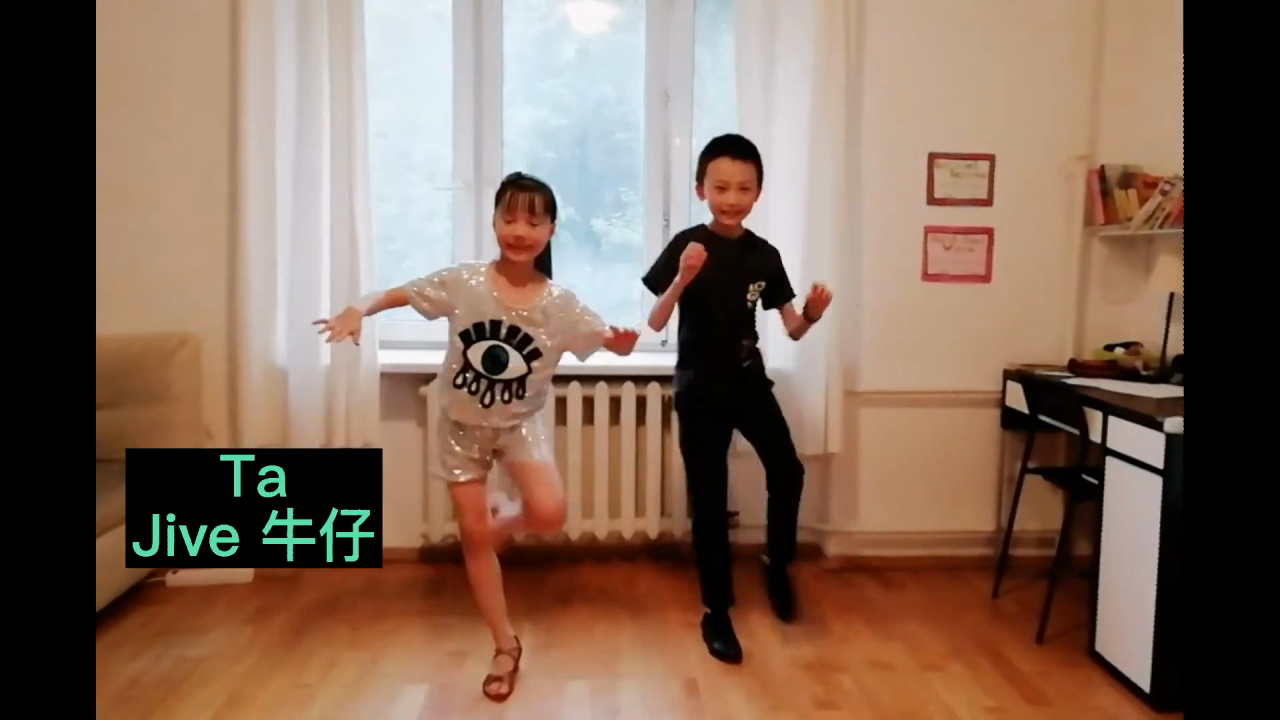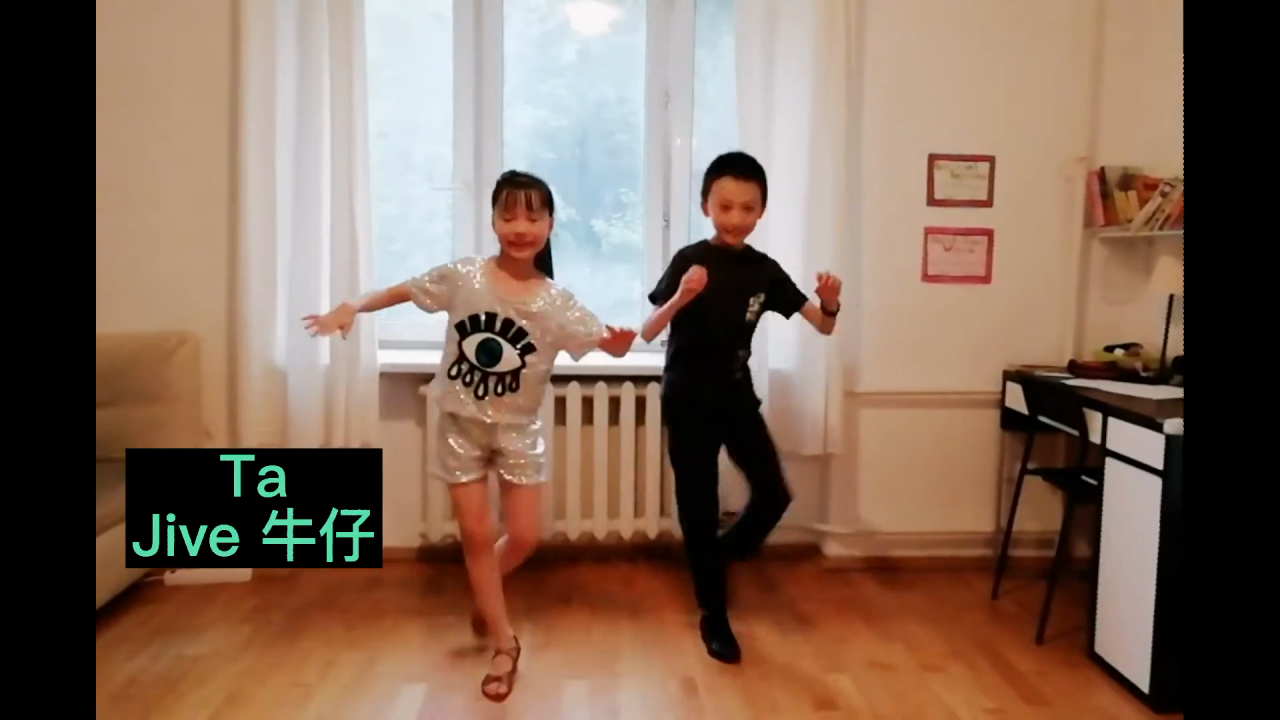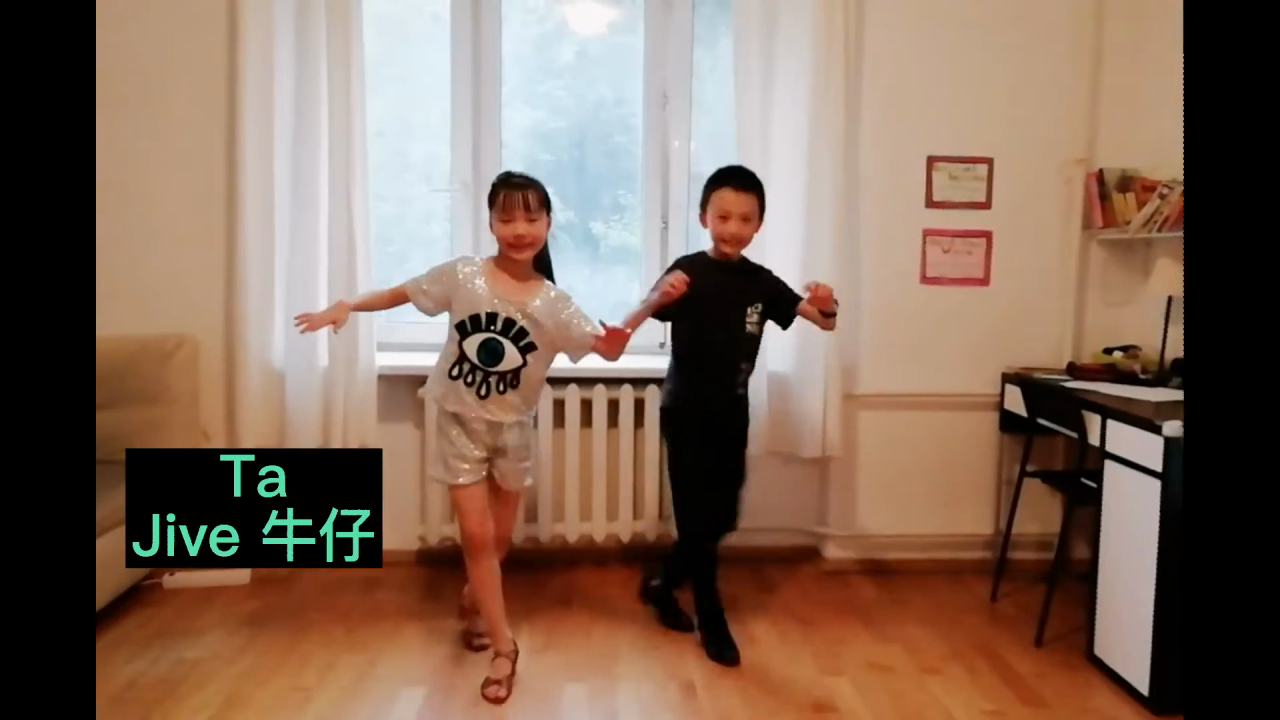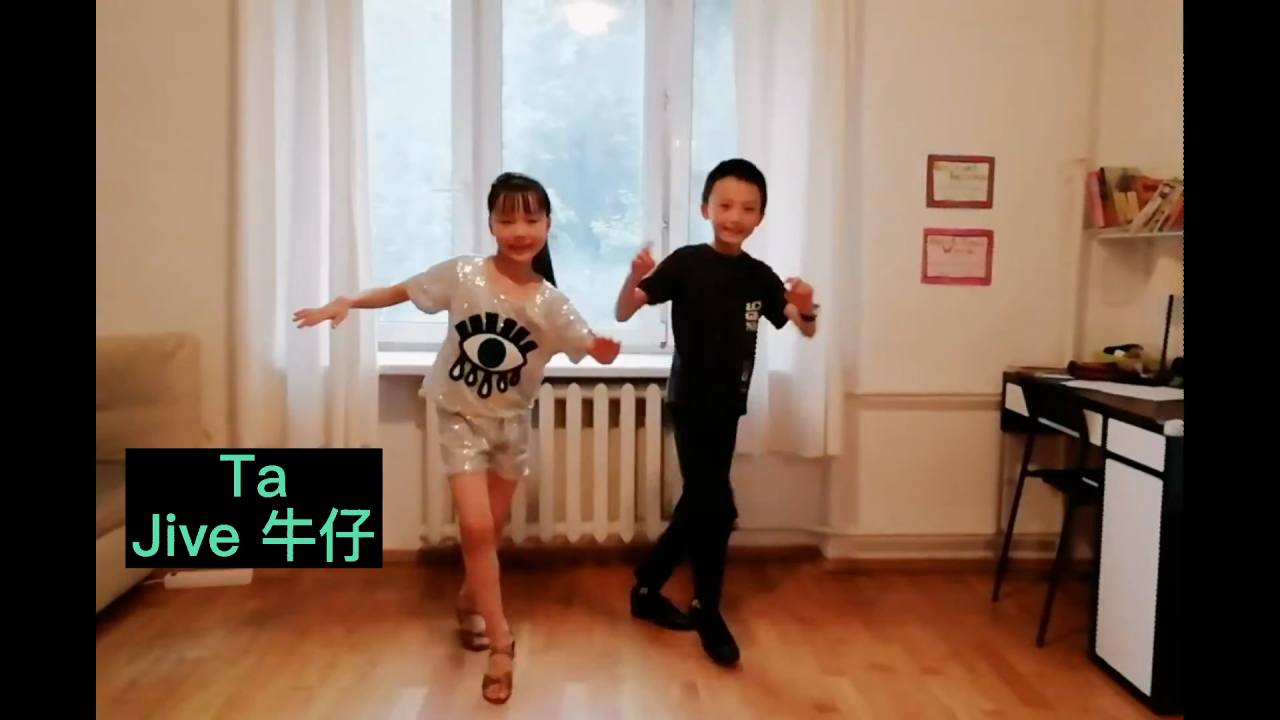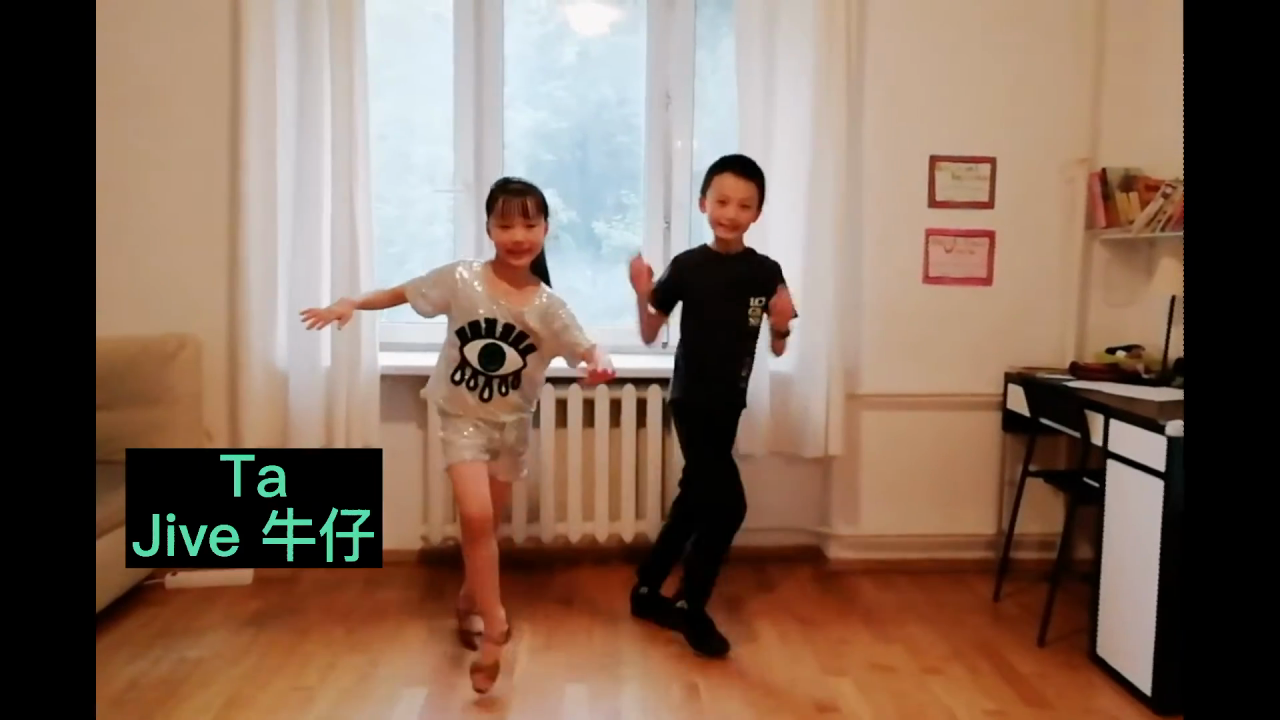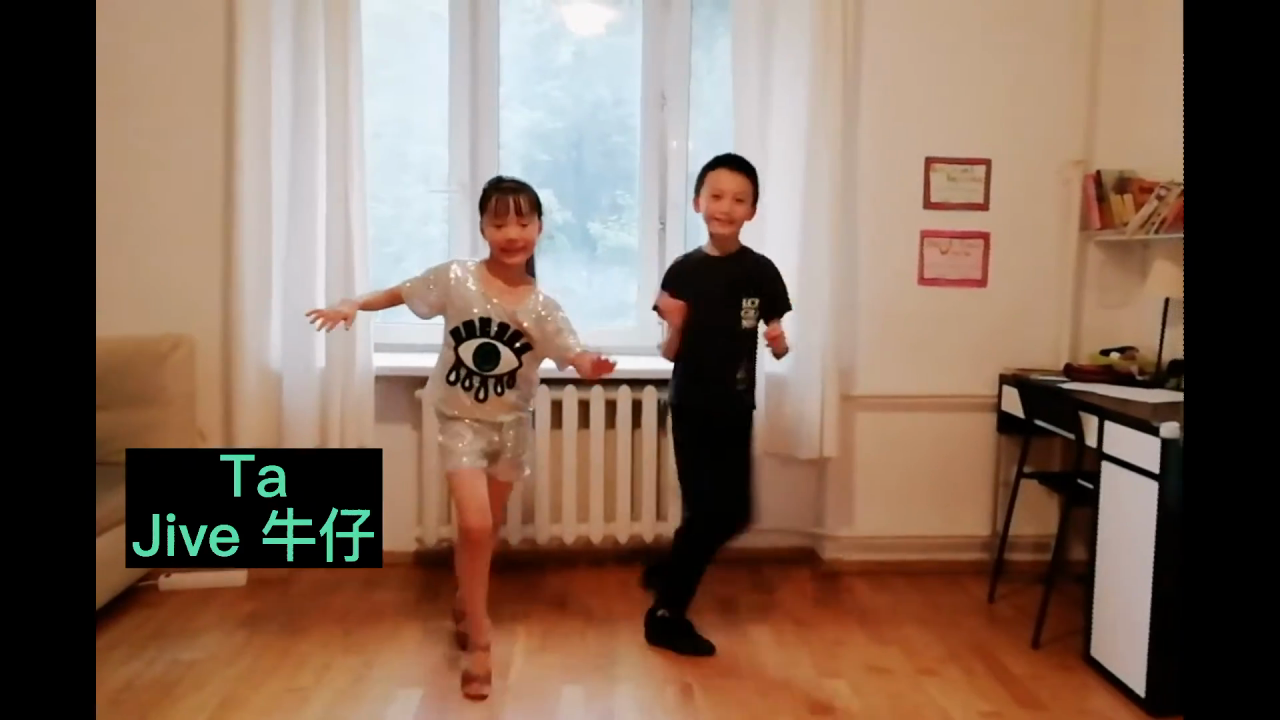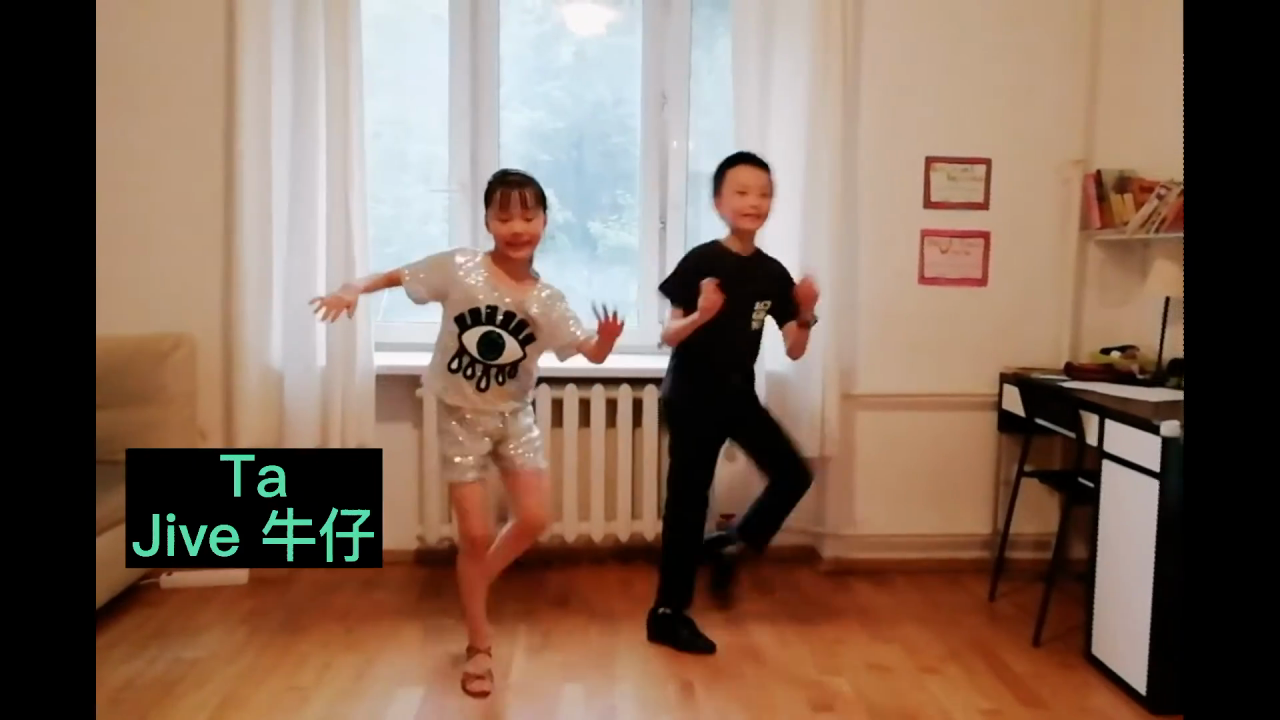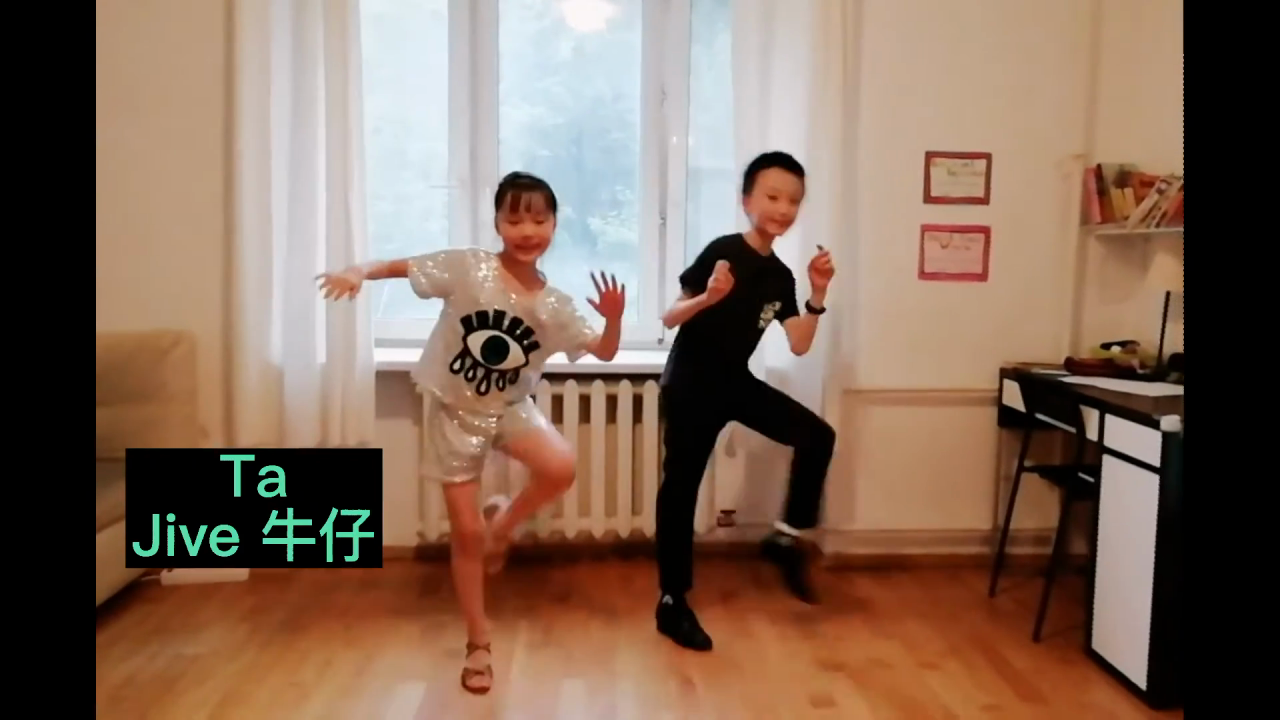
dt=0.1s
person 1, frame 1
left shoulder: (560, 304)
right shoulder: (462, 281)
left elbow: (616, 343)
right elbow: (397, 294)
left wrist: (625, 340)
right wrist: (358, 311)
left hip: (519, 423)
right hip: (462, 425)
left knee: (550, 514)
right knee: (476, 535)
left ankle: (510, 521)
right ankle: (506, 645)
person 1, frame 2
left shoulder: (557, 302)
right shoulder: (461, 276)
left elbow: (611, 345)
right elbow: (398, 292)
left wrist: (620, 340)
right wrist: (351, 307)
left hip: (517, 427)
right hip: (461, 423)
left knee: (524, 539)
right knee: (476, 536)
left ankle: (486, 604)
right ankle: (503, 645)
person 1, frame 3
left shoulder: (554, 303)
right shoulder: (461, 274)
left elbow: (602, 348)
right elbow: (402, 293)
left wrist: (615, 343)
right wrist: (346, 306)
left hip: (514, 426)
right hip: (461, 422)
left knee: (499, 537)
right knee: (478, 536)
left ankle: (472, 602)
right ankle: (504, 649)
person 1, frame 4
left shoulder: (551, 303)
right shoulder: (460, 274)
left elbow: (596, 351)
right elbow: (400, 292)
left wrist: (606, 349)
right wrist: (346, 302)
left hip: (511, 422)
right hip: (460, 419)
left knee: (491, 529)
right knee: (476, 529)
left ankle: (470, 604)
right ankle: (500, 642)
person 1, frame 5
left shoulder: (550, 308)
right shoulder: (458, 278)
left elbow: (587, 357)
right elbow: (399, 293)
left wrist: (599, 369)
right wrist: (349, 304)
left hip: (512, 423)
right hip: (461, 418)
left knee: (488, 525)
right knee: (476, 517)
left ankle: (469, 604)
right ankle: (493, 619)
person 1, frame 6
left shoulder: (544, 307)
right shoulder: (454, 278)
left elbow: (579, 361)
right elbow: (399, 294)
left wrist: (597, 366)
right wrist: (352, 305)
left hip: (512, 425)
right hip: (461, 421)
left knee: (488, 531)
right knee: (475, 528)
left ankle: (465, 607)
right ankle: (478, 640)
person 1, frame 7
left shoulder: (547, 299)
right shoulder: (457, 267)
left elbow: (592, 354)
right elbow: (396, 276)
left wrist: (607, 334)
right wrist: (354, 288)
left hip: (513, 413)
right hip: (459, 415)
left knee: (534, 521)
right knee: (474, 534)
left ankle: (482, 576)
right ankle: (479, 645)
person 1, frame 8
left shoulder: (554, 304)
right shoulder: (465, 267)
left elbow: (603, 351)
right elbow: (401, 266)
left wrist: (613, 320)
right wrist: (358, 271)
left hip: (510, 410)
right hip: (454, 412)
left knee: (562, 468)
right knee: (467, 532)
left ankle: (504, 519)
right ankle: (478, 641)
person 2, frame 1
left shoulder: (763, 254)
right shoulder: (686, 246)
left elbow: (795, 327)
right elbow: (655, 320)
left wrist: (814, 308)
right wrist: (683, 278)
left hip: (749, 383)
right hip: (699, 391)
left knee: (788, 472)
right knee: (710, 504)
left ankle: (778, 567)
right ankle: (716, 615)
person 2, frame 2
left shoulder: (765, 270)
right shoulder: (690, 260)
left elbow: (822, 325)
right elbow: (647, 331)
left wrist: (829, 301)
right wrist: (682, 297)
left hip: (737, 397)
right hip: (687, 402)
left knee: (773, 494)
right knee: (699, 510)
left ankle: (726, 552)
right ankle: (713, 617)
person 2, frame 3
left shoulder: (764, 282)
right shoulder: (690, 270)
left elbow: (823, 323)
right elbow: (631, 325)
left wrist: (824, 309)
right wrist: (660, 299)
left hip: (731, 414)
right hip: (687, 411)
left knee: (720, 514)
right knee: (698, 515)
left ankle: (661, 582)
right ankle: (711, 619)
person 2, frame 4
left shoulder: (760, 276)
right shoulder: (686, 262)
left elbow: (805, 329)
right elbow: (622, 313)
left wrist: (805, 307)
right wrist: (635, 278)
left hip: (728, 408)
right hip: (690, 406)
left knee: (700, 507)
right knee: (718, 509)
left ankle: (646, 588)
right ankle: (707, 612)
person 2, frame 5
left shoulder: (765, 271)
right shoulder: (688, 265)
left elbow: (779, 342)
right elbow: (649, 334)
left wrist: (784, 323)
right wrist: (644, 296)
left hip: (729, 403)
right hip: (692, 401)
left knee: (698, 500)
right knee: (726, 502)
left ankle: (649, 587)
right ankle: (689, 605)
person 2, frame 6
left shoulder: (761, 271)
right shoulder: (685, 270)
left elbow: (779, 349)
right elbow: (670, 352)
left wrist: (779, 340)
right wrist: (673, 328)
left hip: (736, 407)
right hip: (692, 406)
left knee: (734, 511)
right knee: (706, 510)
left ankle: (663, 579)
right ankle: (667, 615)
person 2, frame 7
left shoulder: (774, 274)
right shoulder: (702, 261)
left elbow: (794, 350)
right elbow: (670, 337)
left wrist: (806, 313)
right wrist: (702, 315)
left hip: (737, 394)
right hip: (691, 398)
left knee: (795, 476)
right knee: (688, 502)
left ankle: (725, 548)
right ankle: (668, 612)
person 2, frame 8
left shoulder: (781, 276)
right shoulder: (723, 253)
left elbow: (800, 344)
right elbow: (669, 316)
left wrist: (818, 294)
right wrist: (709, 296)
left hip: (737, 383)
right hip: (689, 385)
left knee: (817, 437)
right knee: (680, 489)
left ankle: (787, 539)
right ankle: (673, 602)
